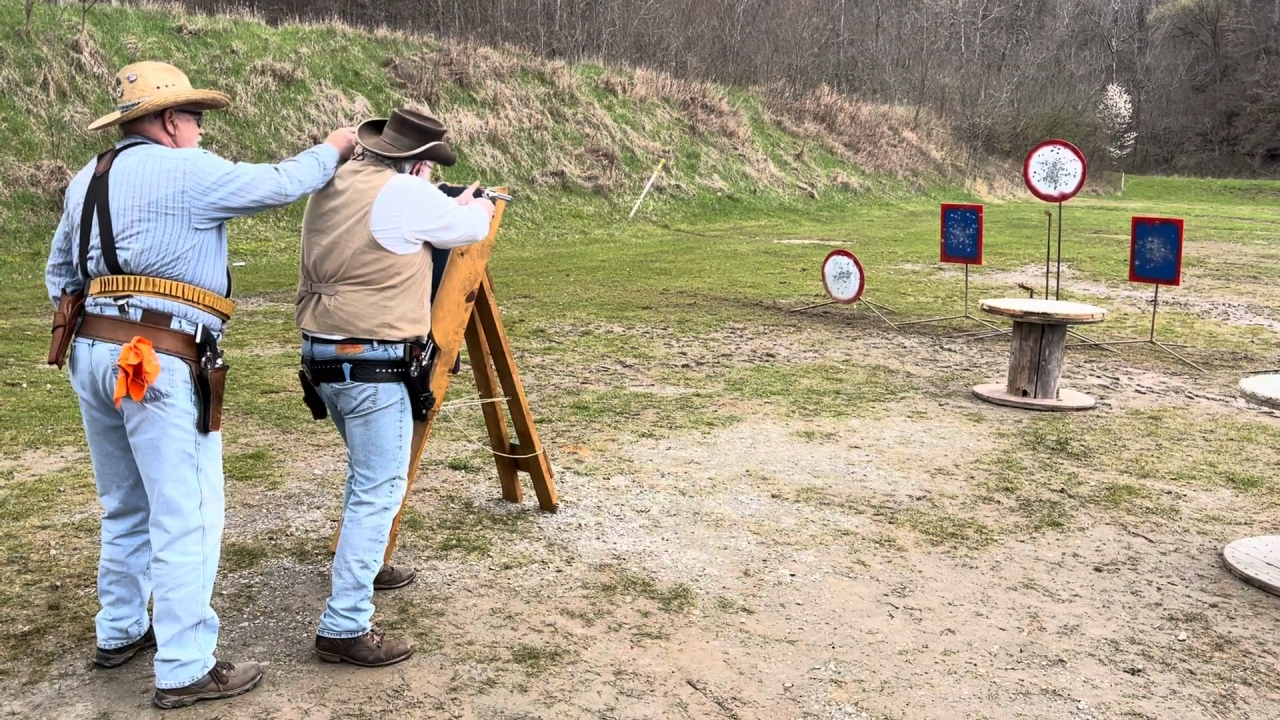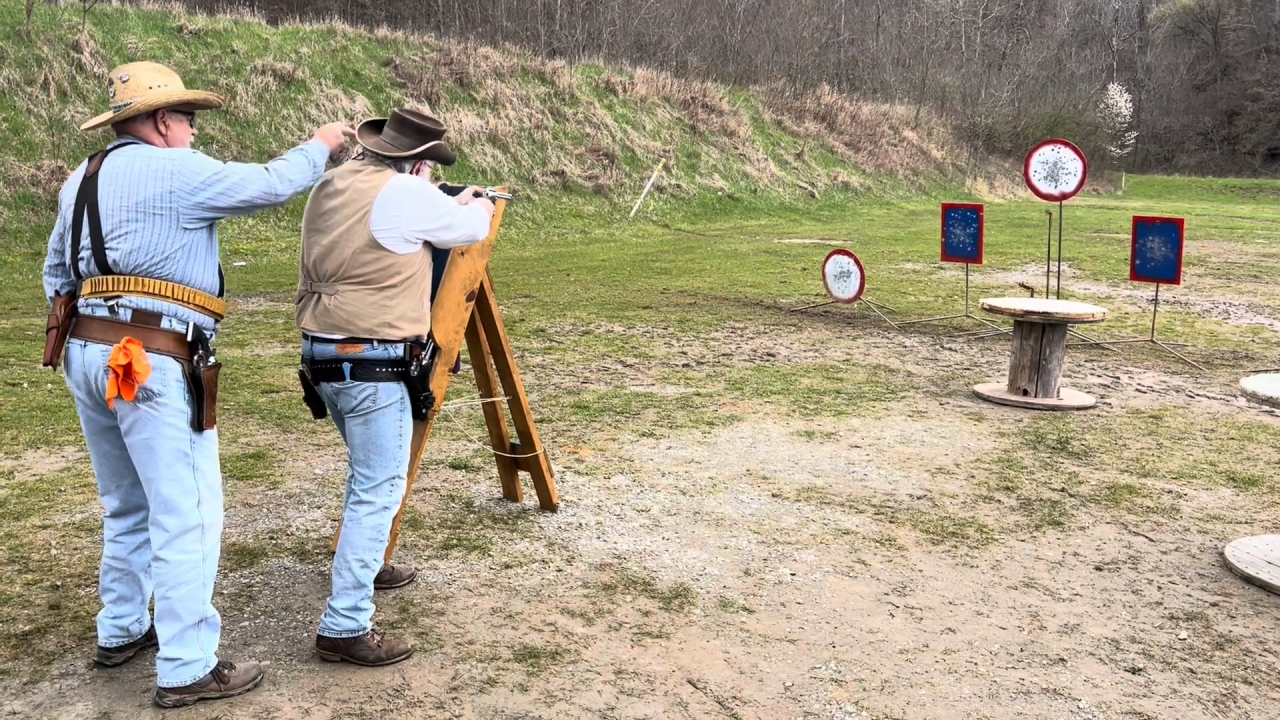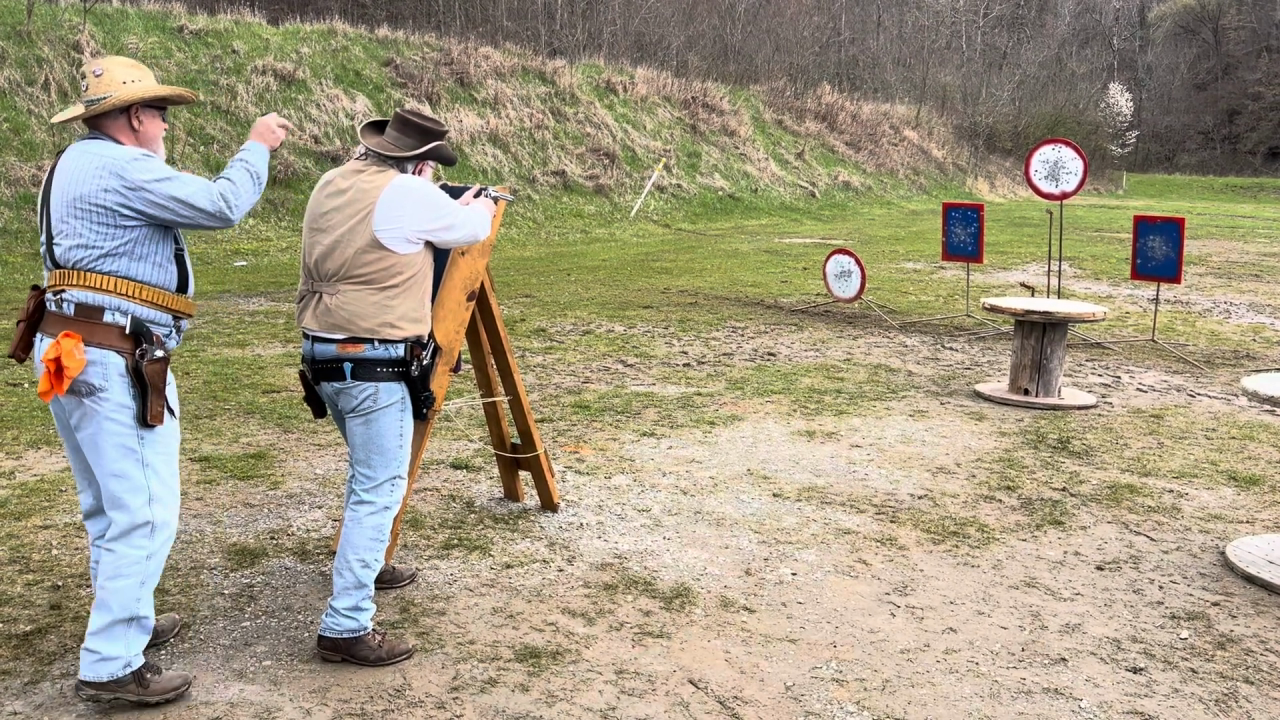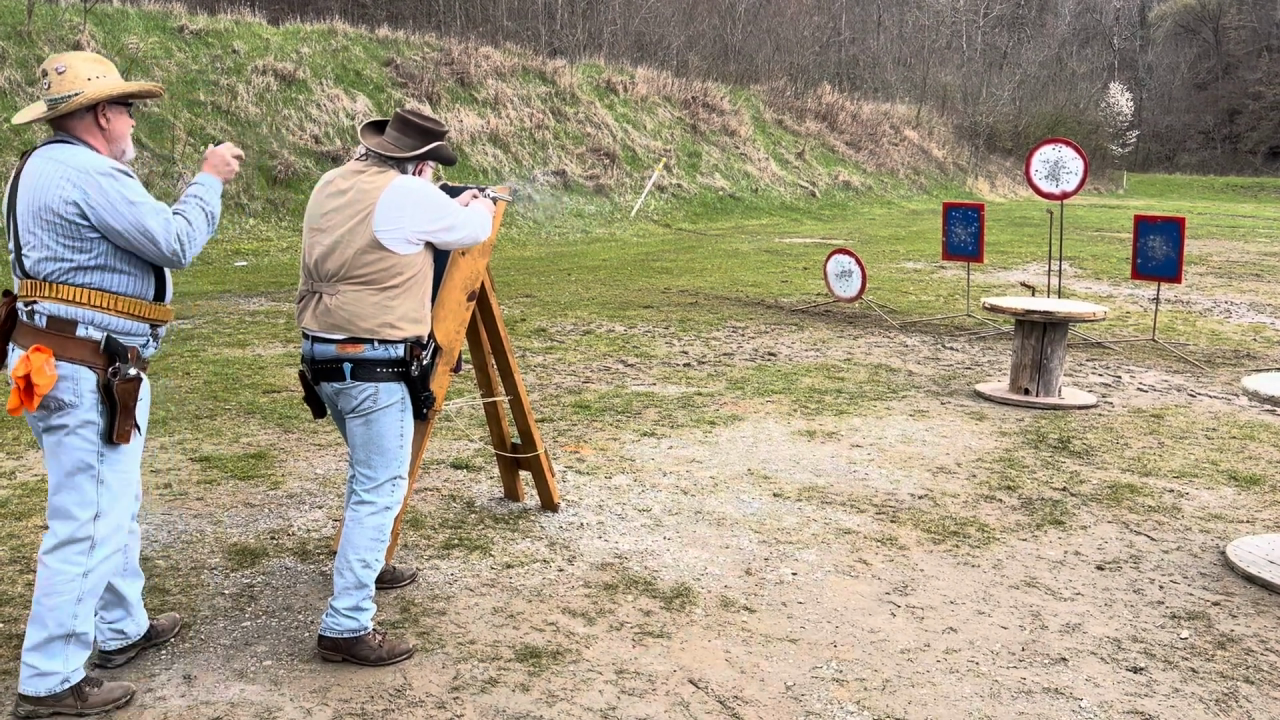
dt=0.4s
person 1, frame 1
left shoulder: (86, 179)
right shoulder: (186, 171)
left elbow: (60, 272)
right elbow: (281, 184)
right wrist: (331, 150)
left hip: (93, 352)
right hip: (160, 361)
left knee: (125, 506)
right knee: (186, 516)
left ankle: (119, 631)
right ankle: (184, 670)
person 1, frame 2
left shoulder: (80, 181)
right shoulder: (173, 172)
left elbow: (57, 273)
right elbow: (271, 183)
right wrist: (320, 146)
left hip: (88, 353)
right hip: (153, 362)
left knee: (128, 506)
right knee: (186, 515)
left ankle: (120, 630)
right ankle: (187, 669)
person 1, frame 3
left shoulder: (71, 168)
right shoulder: (121, 167)
right elbow: (222, 204)
right wrist: (258, 145)
left hip: (68, 350)
right hip: (114, 359)
left knee: (108, 507)
right knee: (143, 511)
left ankle: (121, 630)
right ankle: (111, 666)
person 1, frame 4
right shoulder: (89, 176)
right elbow: (177, 243)
right wrist: (211, 179)
right hip: (87, 371)
left knee: (109, 508)
right knee: (86, 527)
left ankle: (121, 629)
person 2, frame 1
left shoulder: (331, 185)
right shoulder: (406, 194)
right elbow: (468, 229)
left wrist: (453, 203)
right wrist: (480, 207)
left hip: (324, 357)
right hip: (372, 365)
left knee: (367, 473)
right knee: (378, 491)
left ankle: (364, 566)
right ankle: (344, 627)
person 2, frame 2
left shoulder: (330, 185)
right shoulder: (405, 194)
right elbow: (468, 229)
left wrist: (452, 203)
right wrist: (479, 206)
left hip: (324, 357)
right hip: (371, 364)
left knee: (367, 473)
right knee: (378, 491)
left ankle: (363, 565)
right ankle: (344, 626)
person 2, frame 3
left shoulder: (331, 185)
right shoulder: (408, 194)
right elbow: (471, 230)
left wrist: (453, 205)
right wrist: (481, 207)
left hip: (325, 357)
right hip: (373, 365)
left knee: (368, 473)
right knee: (378, 491)
left ankle: (364, 565)
right ankle: (345, 626)
person 2, frame 4
left shoulder: (331, 185)
right shoulder: (407, 195)
right elbow: (470, 230)
left wrist: (452, 205)
right wrist: (481, 207)
left hip: (324, 356)
right hip: (372, 365)
left knee: (367, 473)
right knee: (379, 490)
left ankle: (365, 565)
right ankle: (346, 626)
